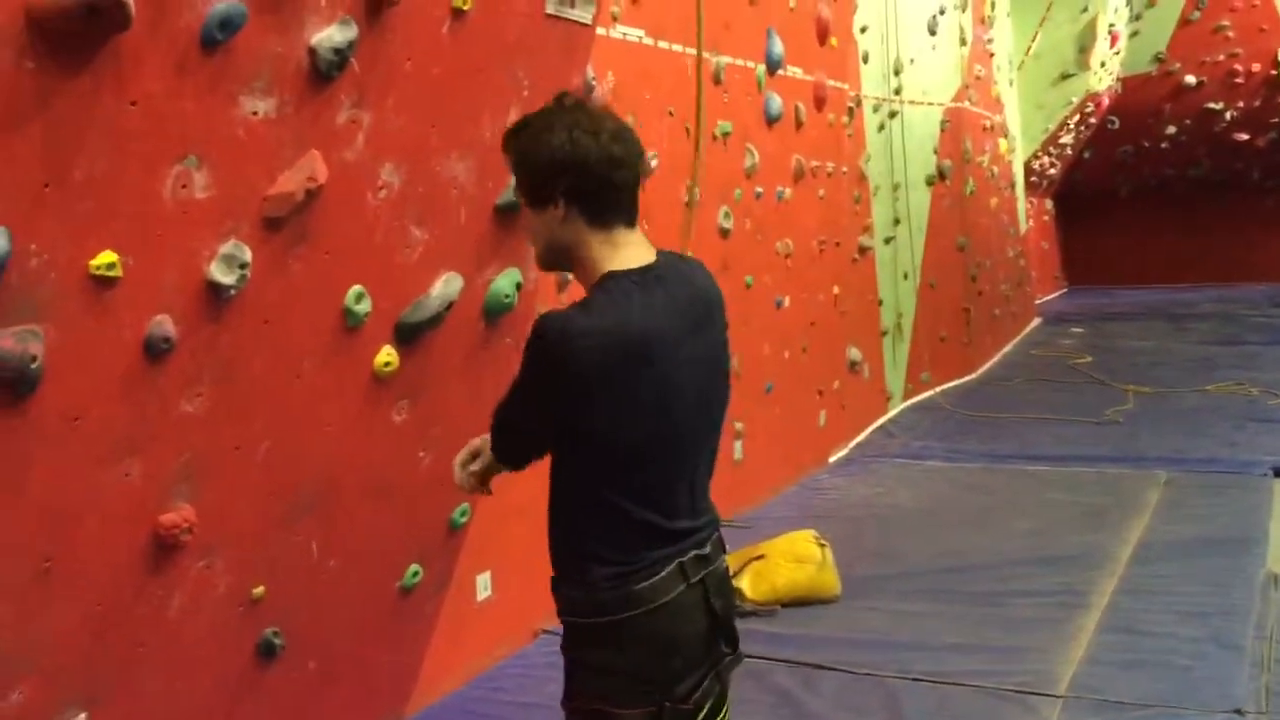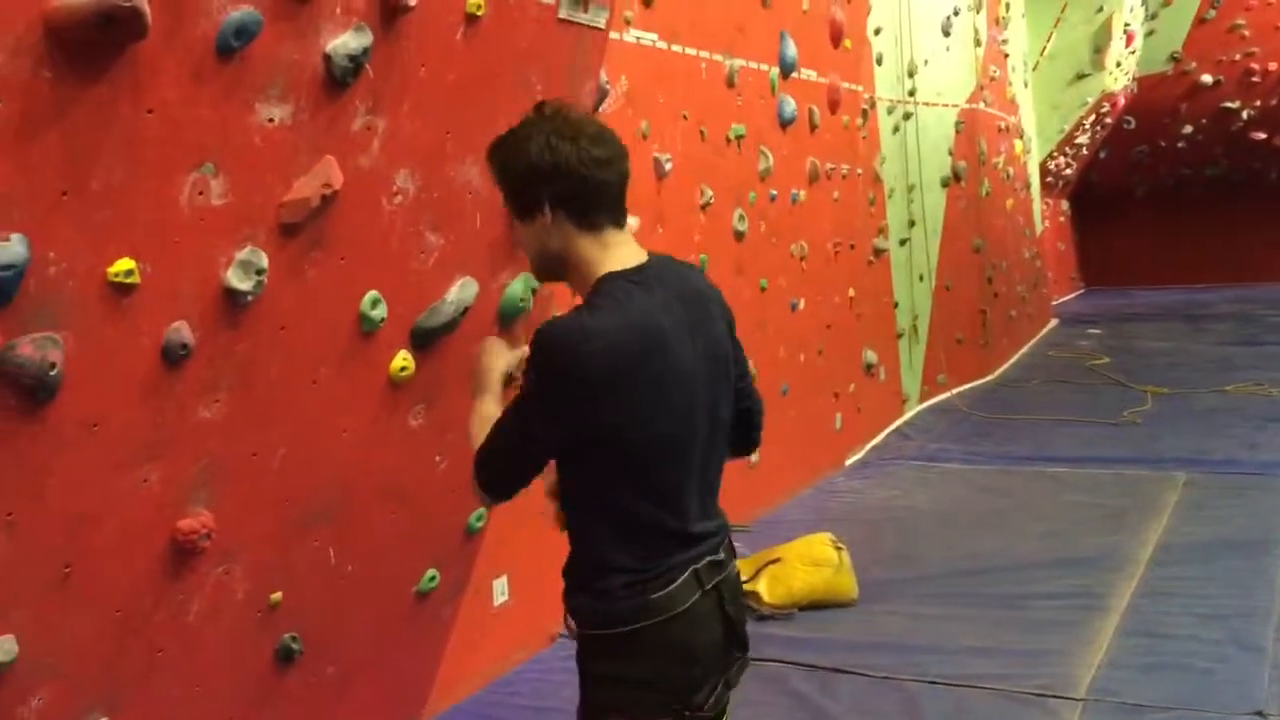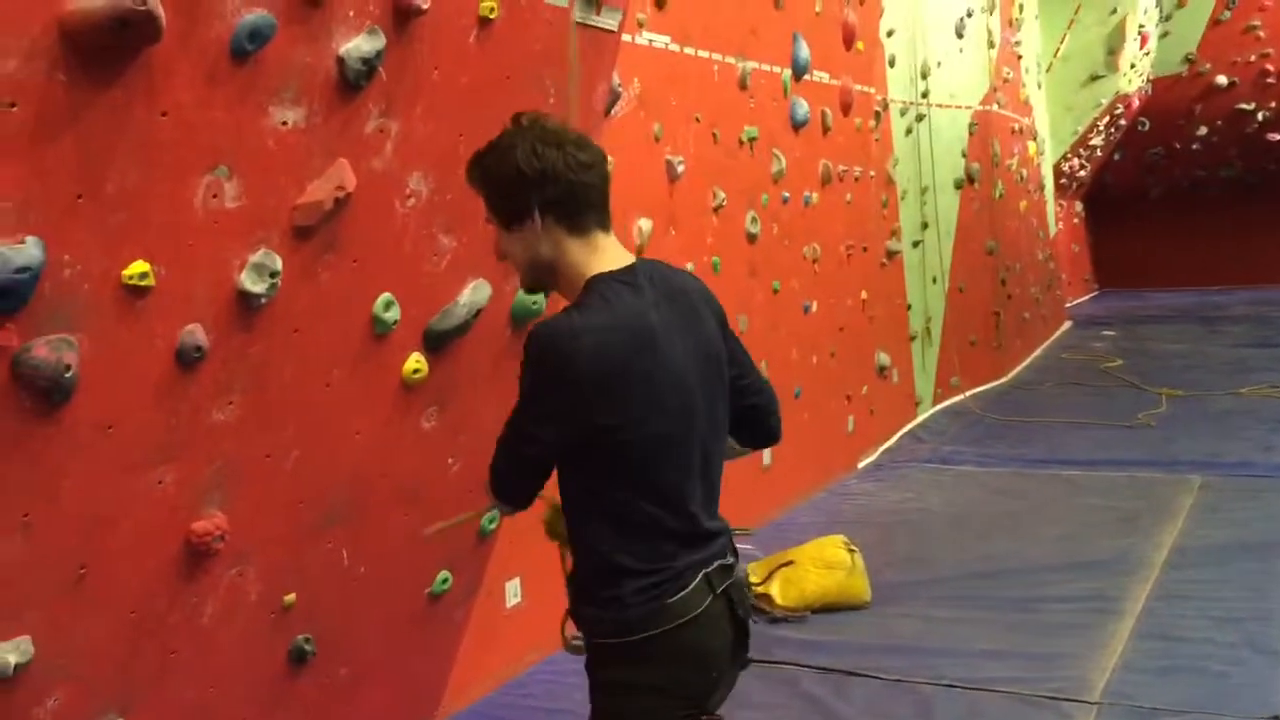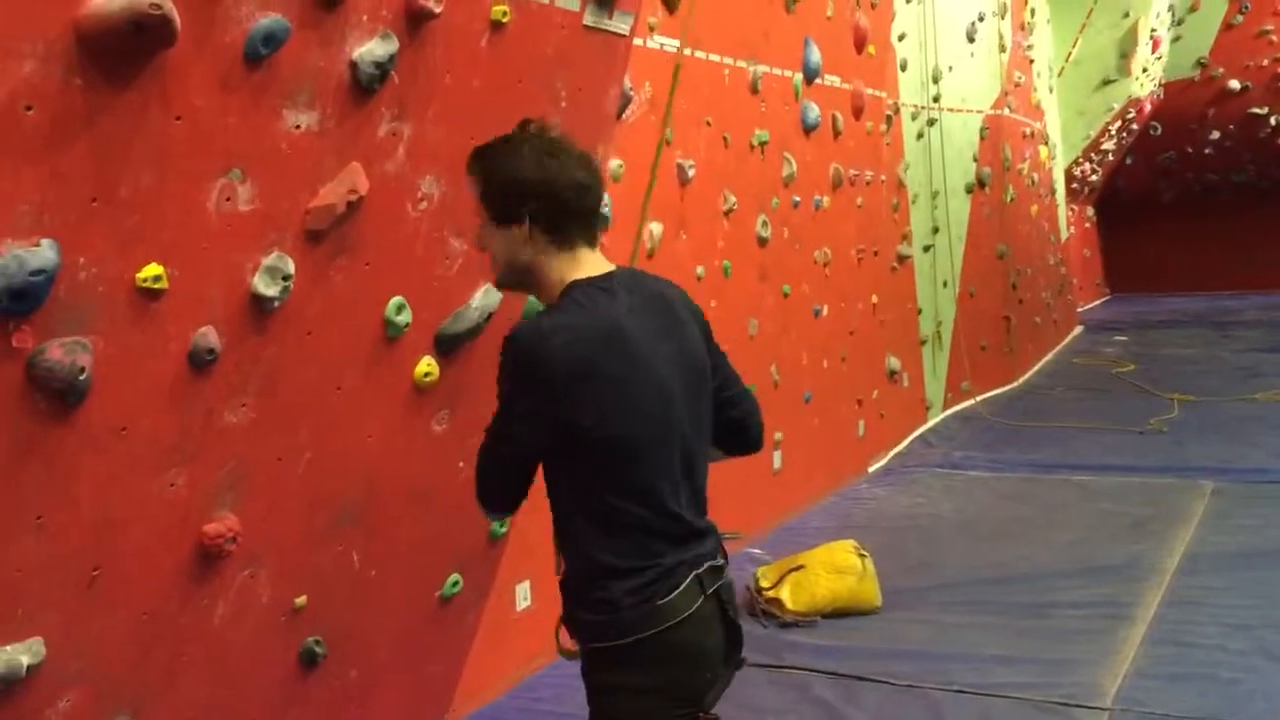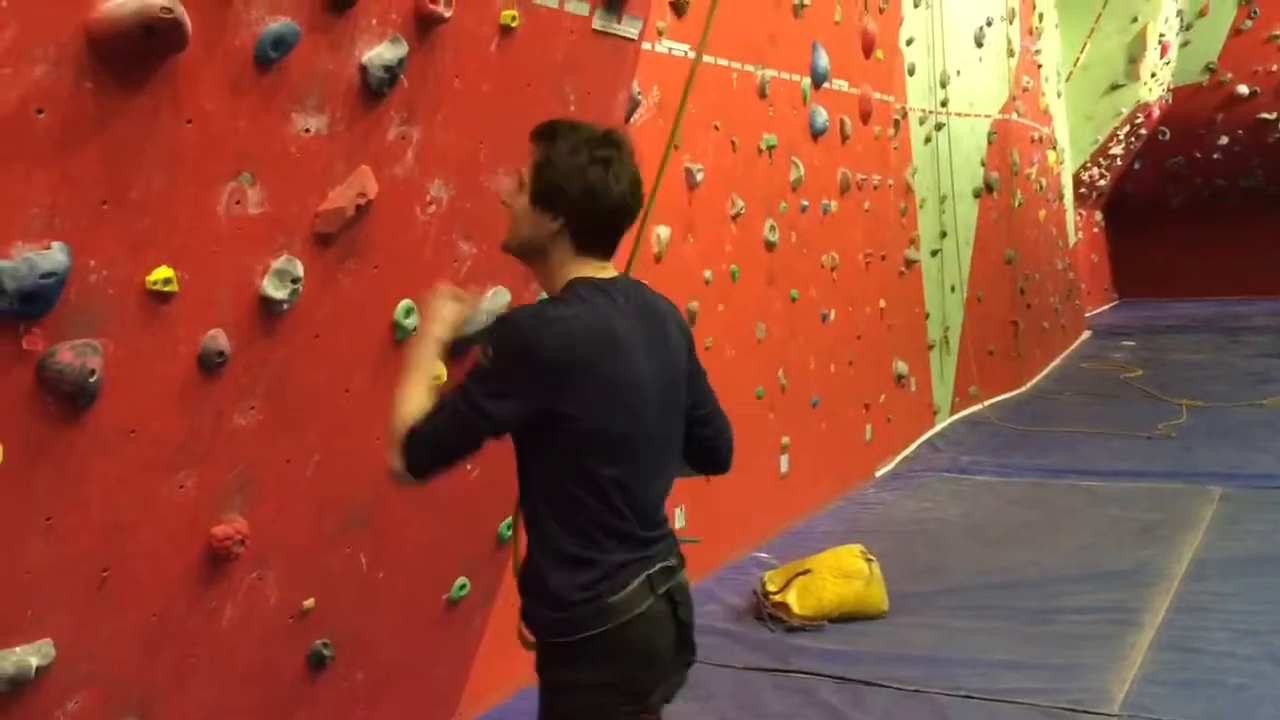
dt=0.2s
person 1, frame 1
left shoulder: (573, 339)
right shoulder: (698, 285)
left elbow: (515, 446)
right wrist: (507, 441)
left hip: (626, 620)
right hip: (702, 589)
person 1, frame 2
left shoulder: (578, 343)
right shoulder: (698, 292)
left elbow: (493, 480)
left wrist: (490, 379)
left hip: (641, 628)
right hip: (710, 595)
person 1, frame 3
left shoulder: (569, 343)
right shoulder: (687, 294)
left elbow: (511, 490)
right elbow: (762, 424)
left wrist: (539, 413)
left hip: (651, 633)
right hip: (712, 599)
person 1, frame 4
left shoulder: (542, 345)
right shoulder: (670, 303)
left elbow: (497, 495)
right elbow: (745, 431)
left hip: (644, 636)
right hip: (701, 601)
person 1, frame 5
left shoulder: (537, 336)
right shoulder: (660, 316)
left elbow: (413, 455)
right elbow: (714, 451)
left wrist: (428, 344)
left hip: (600, 632)
right hip: (660, 606)
